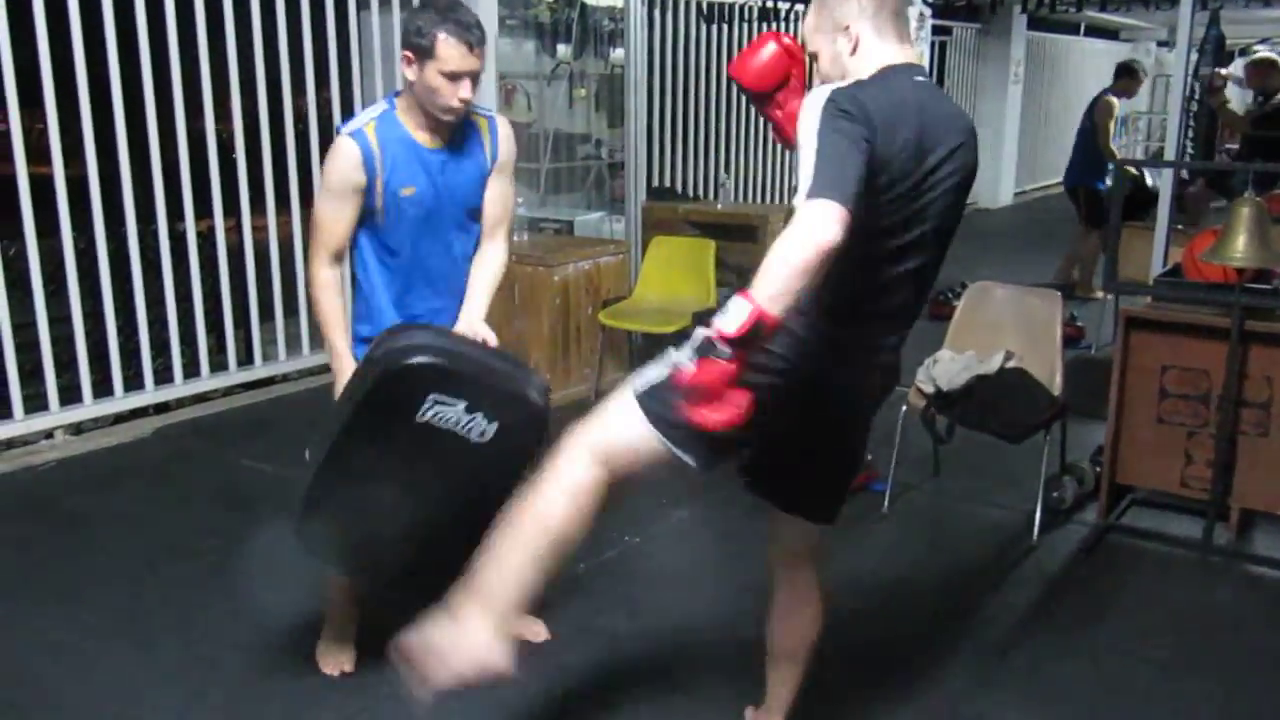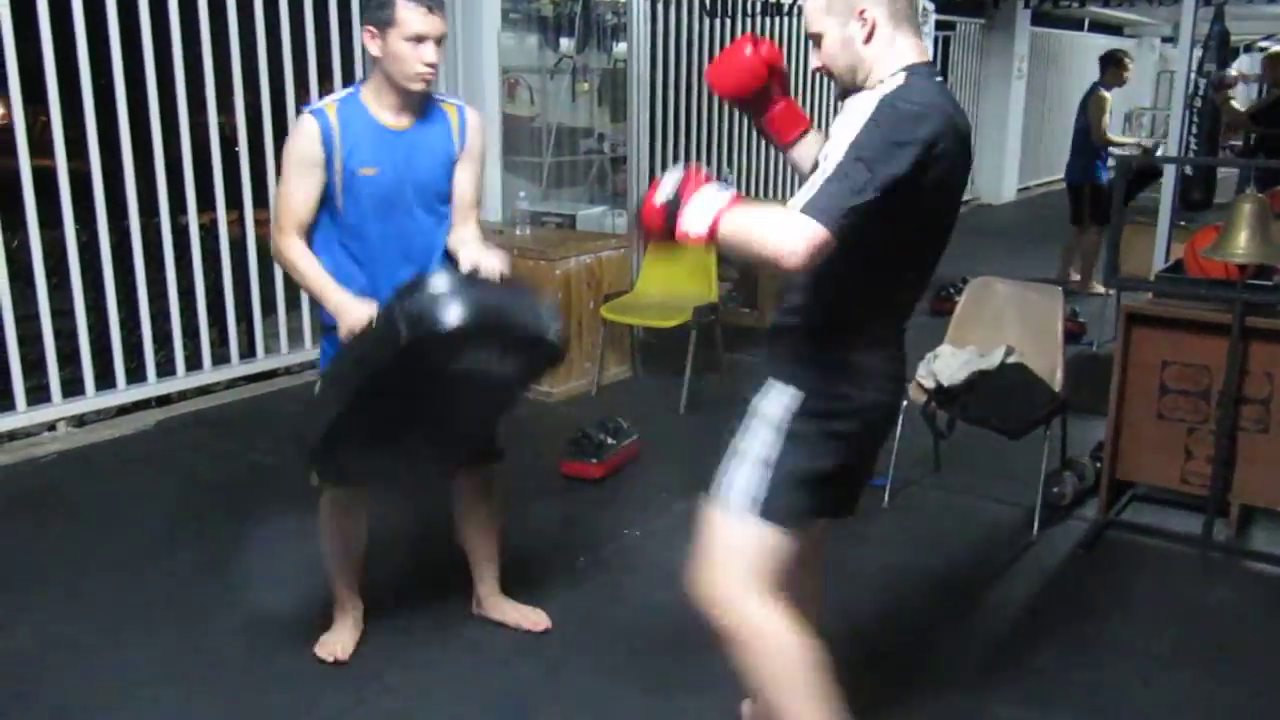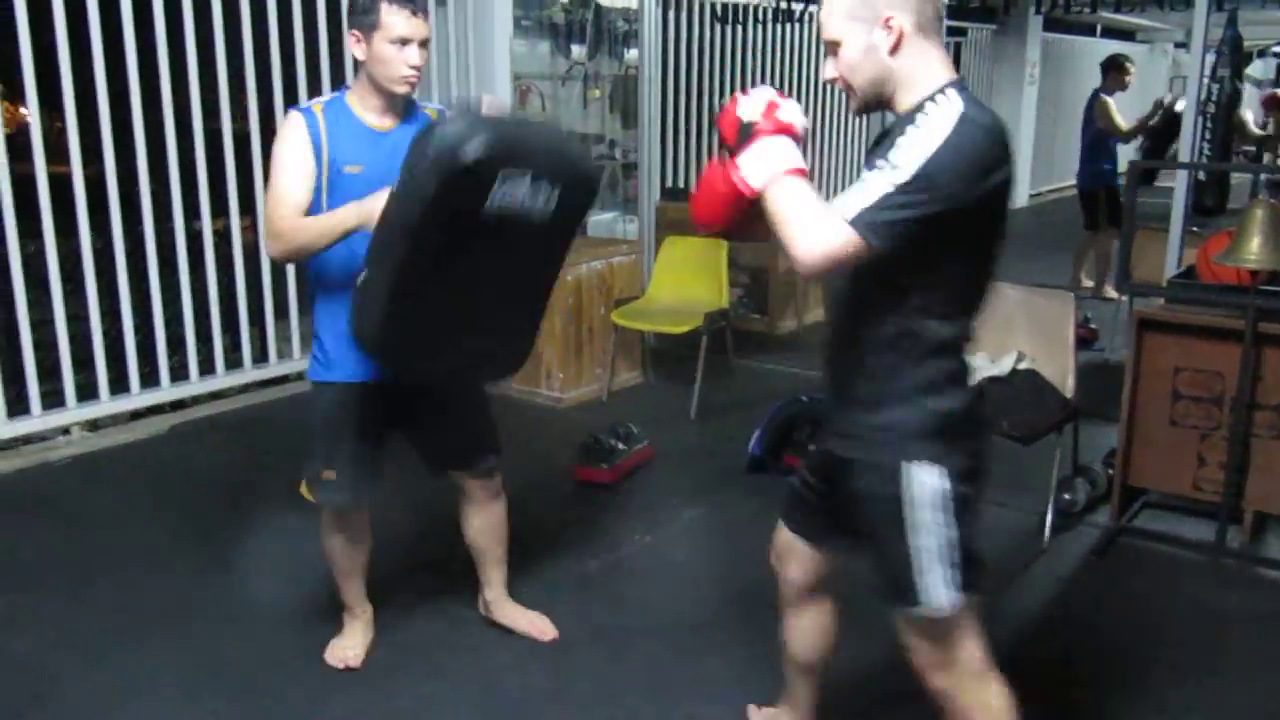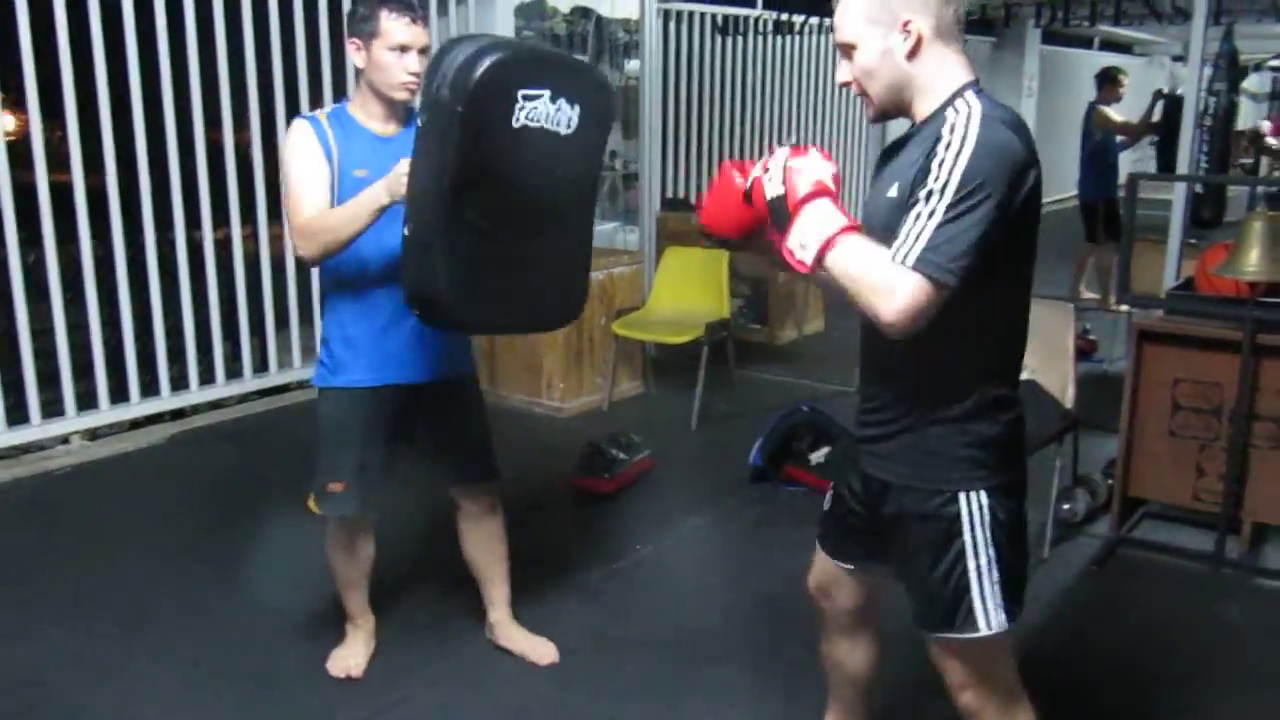
dt=0.2s
person 1, frame 1
left shoulder: (845, 105)
right shoulder: (958, 127)
left elbow: (819, 228)
left wrist: (732, 333)
right wrist: (796, 108)
left hip: (782, 357)
right hip: (853, 381)
left knee: (589, 451)
right knee: (797, 560)
left ankle: (478, 624)
person 1, frame 2
left shoulder: (888, 109)
right shoulder: (928, 110)
left elbow: (797, 243)
right elbow: (820, 163)
left wrist: (702, 208)
right wrist: (767, 104)
left hip: (816, 381)
right hip: (854, 378)
left knee: (725, 582)
right knee: (781, 556)
person 1, frame 3
left shoulder: (953, 131)
right shoulder: (910, 135)
left elbow: (818, 245)
right elbow: (837, 242)
left wrist: (766, 145)
right wrist: (751, 188)
left hip: (913, 436)
right hip: (856, 417)
left knee: (947, 659)
right knee: (796, 566)
person 1, frame 4
left shoulder: (980, 139)
right shoulder: (919, 141)
left elbow: (898, 302)
right elbow: (857, 264)
left wrist: (813, 206)
right wrist: (772, 215)
left hip: (952, 459)
right hip: (887, 442)
right knee: (836, 592)
person 2, frame 1
left shoulder: (494, 135)
right shoulder: (359, 147)
left elbow: (494, 237)
right elbow: (324, 261)
left wrist: (474, 314)
right wrist: (344, 365)
left hip: (465, 346)
right ankle: (343, 617)
person 2, frame 2
left shoulder: (461, 122)
right shoulder: (321, 126)
left elbow: (462, 220)
right elbow: (284, 238)
left wrist: (476, 250)
right wrist: (340, 302)
right hip: (362, 341)
left knee: (478, 470)
right knee: (346, 486)
left ankle: (488, 592)
right ankle: (347, 607)
person 2, frame 3
left shoulder: (443, 128)
right shoulder: (307, 127)
right elbow: (278, 239)
right wrist: (361, 212)
right hip: (349, 355)
left knee: (482, 476)
right knee: (344, 498)
left ankle: (497, 597)
right ankle: (357, 613)
person 2, frame 4
right shoulder: (313, 135)
right elbow: (308, 241)
right wrist: (389, 190)
left hip: (441, 355)
right hip: (356, 364)
left knee: (478, 494)
right knee: (348, 508)
left ankle: (500, 619)
right ankle: (359, 623)
person 3, frame 1
left shoulder: (1106, 100)
right shoulder: (1109, 102)
right elbow: (1106, 145)
left wrist: (1114, 172)
right wrist: (1127, 169)
left hip: (1084, 176)
right hip: (1086, 178)
left knee: (1090, 230)
right knee: (1097, 232)
left ankle: (1065, 273)
right ankle: (1085, 287)
person 3, frame 2
left shoulder: (1096, 93)
right shoulder: (1101, 96)
right elbow: (1100, 138)
left wrist: (1128, 142)
right wrist: (1134, 143)
left hip: (1081, 171)
right hip: (1089, 173)
left knee: (1082, 226)
right knee: (1095, 227)
left ankle: (1066, 272)
right ankle: (1087, 282)
person 3, frame 3
left shoulder: (1100, 99)
right shoulder: (1103, 101)
left elbow: (1115, 134)
right elbow: (1124, 135)
left wrist: (1144, 123)
right wrist: (1153, 112)
left hip: (1093, 177)
right hip: (1099, 178)
left knee: (1094, 230)
right knee: (1109, 231)
left ankle: (1078, 278)
right ankle: (1101, 286)
person 3, frame 4
left shoulder: (1100, 112)
right shoulder: (1100, 113)
left elbow: (1118, 144)
right elbow: (1134, 130)
left wrist: (1148, 129)
right wrist: (1154, 102)
left hip: (1096, 189)
right hip: (1099, 191)
left knee: (1095, 243)
right knee: (1108, 243)
left ankle: (1077, 289)
right ankle: (1107, 299)
